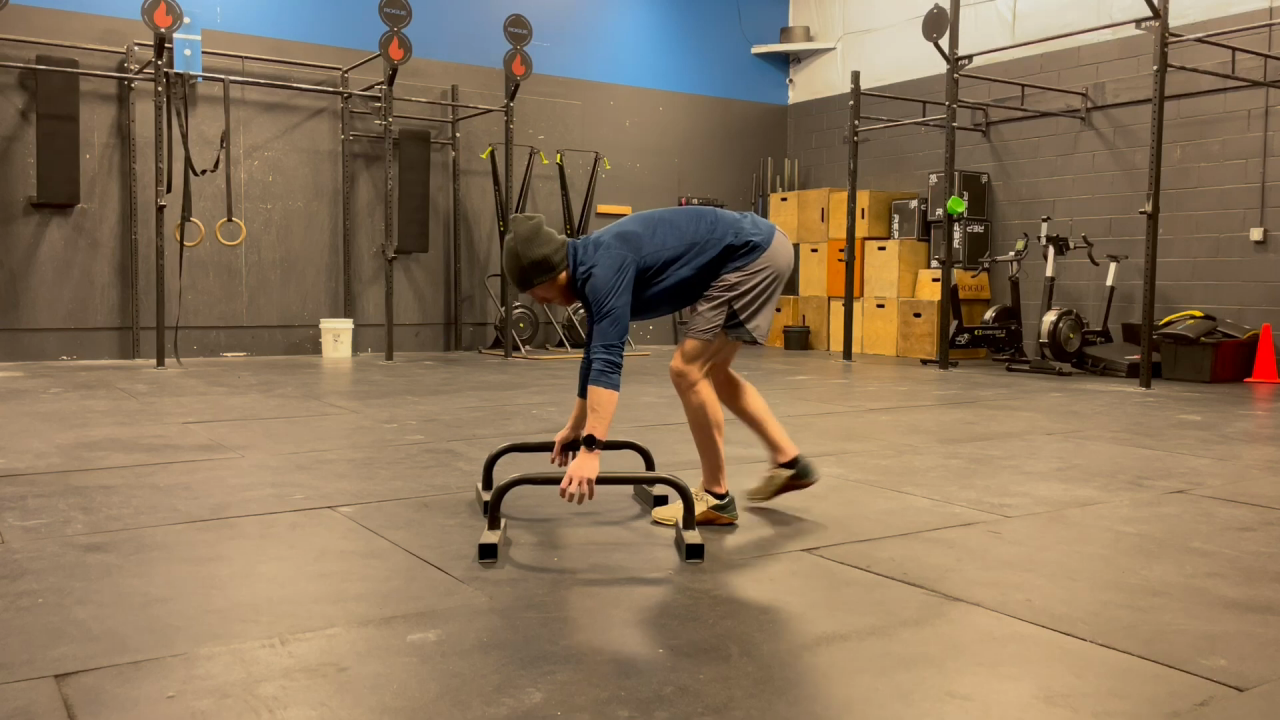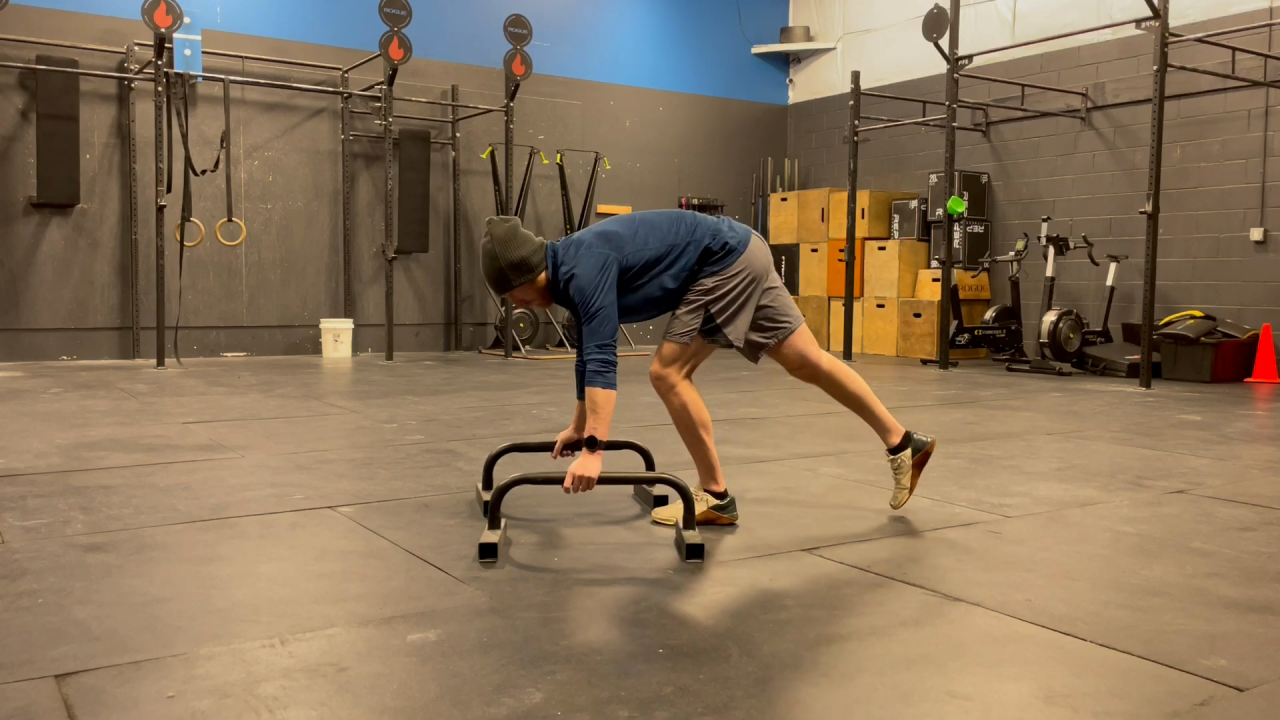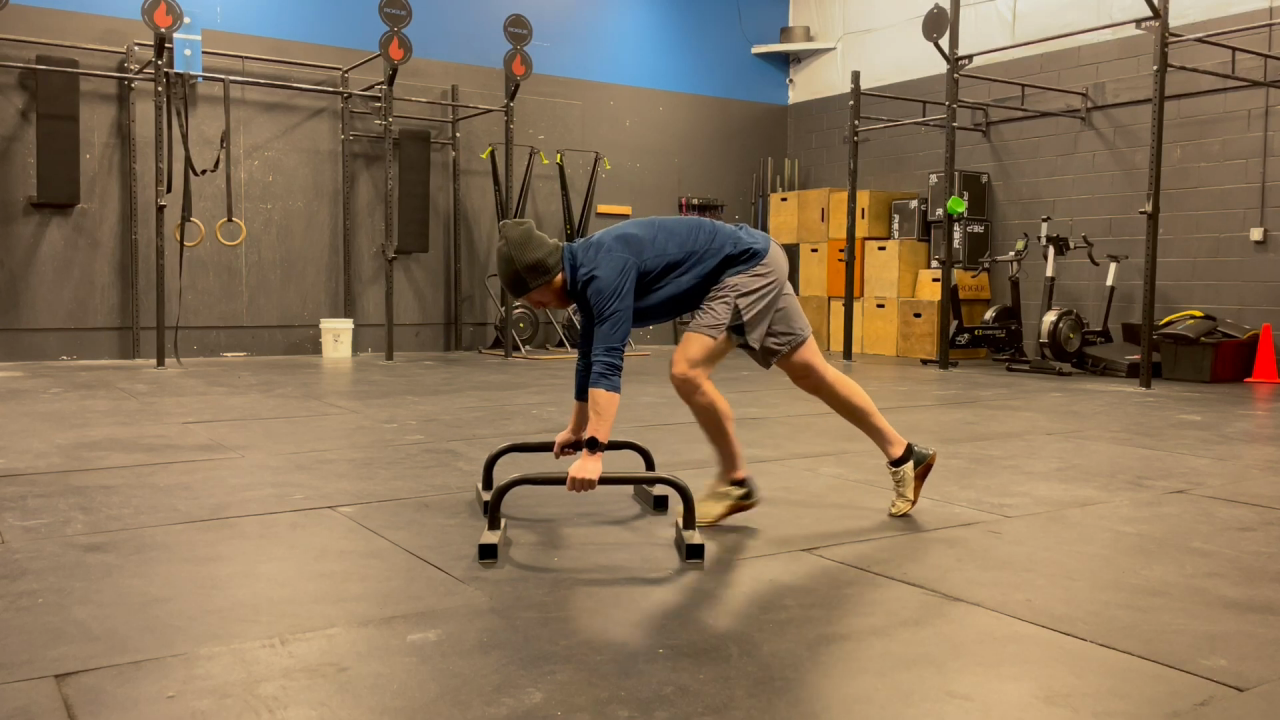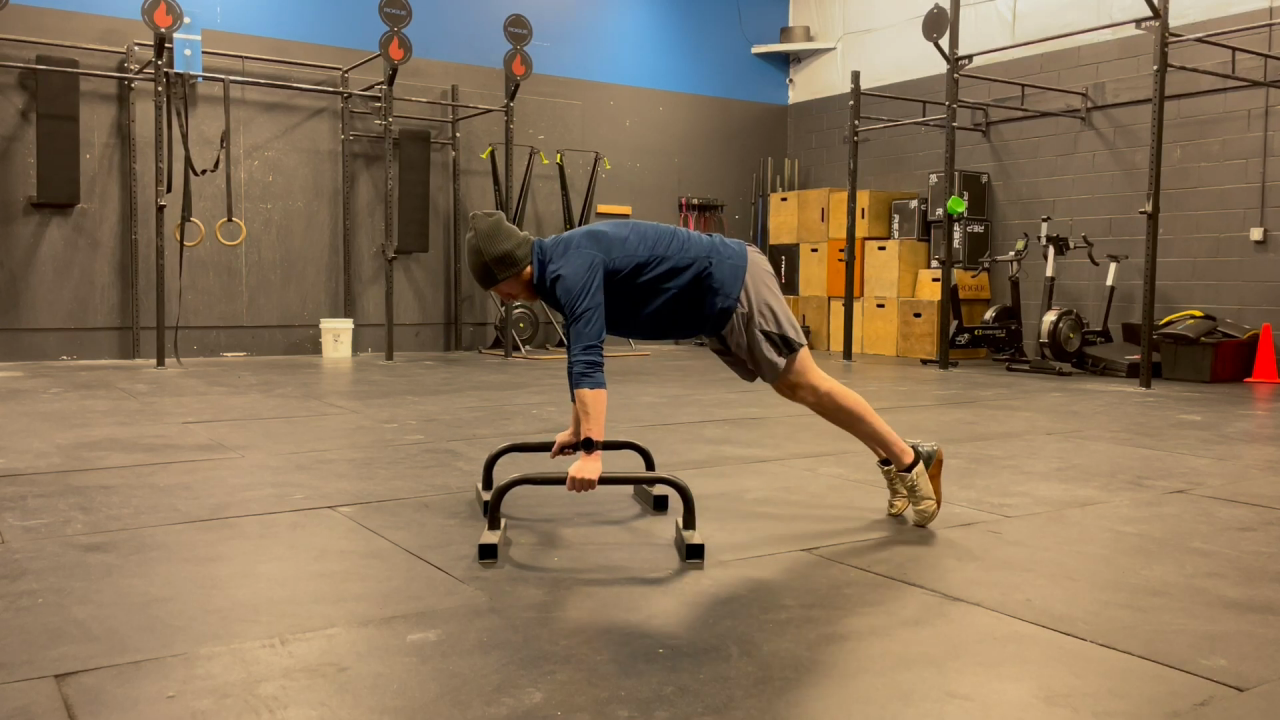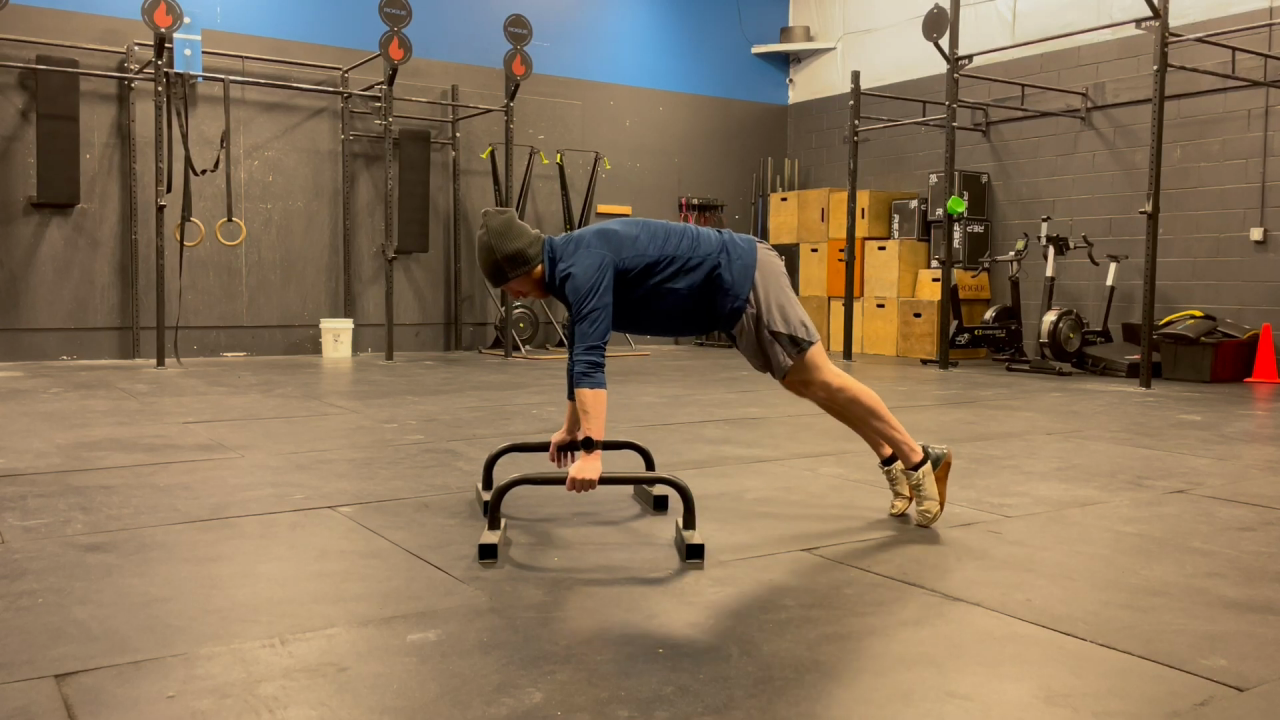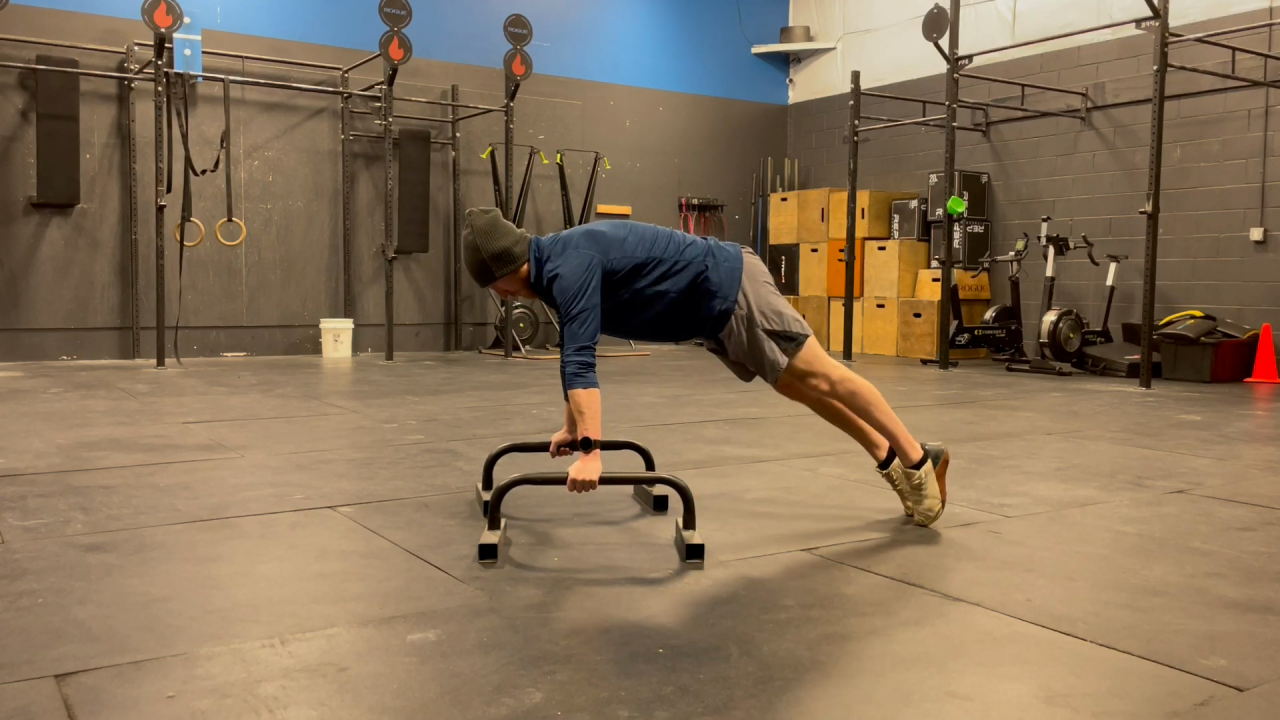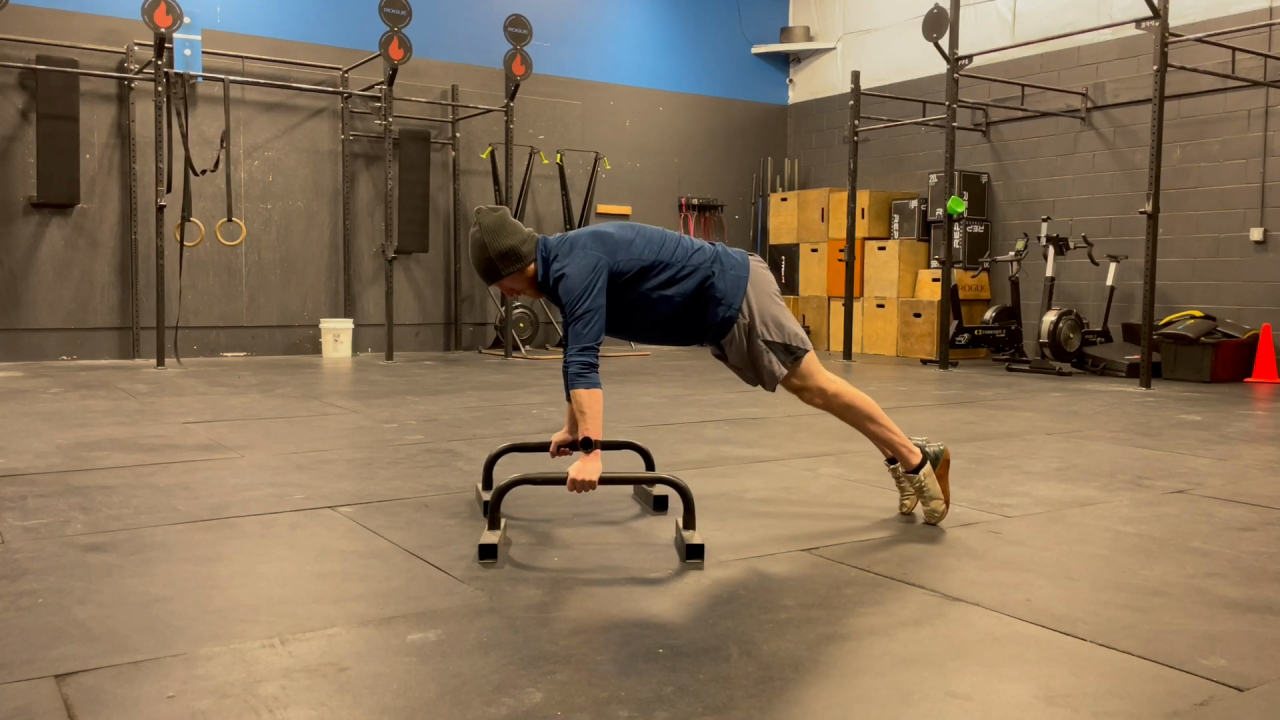
dt=0.5s
person 1, frame 1
left shoulder: (603, 269)
right shoulder: (592, 266)
left elbow: (608, 359)
right elbow: (597, 351)
left wrist: (590, 450)
right wrist: (576, 425)
left hip: (753, 254)
right hip: (761, 253)
left knee: (689, 370)
right knee: (711, 372)
left ankle: (717, 497)
right ankle: (788, 462)
person 1, frame 2
left shoulder: (584, 270)
right shoulder: (573, 271)
left elbow: (602, 360)
right elbow: (589, 353)
left wrist: (592, 450)
right wrist: (576, 427)
left hip: (728, 260)
right hip: (742, 257)
left knee: (668, 373)
right knee: (808, 363)
left ankle: (715, 496)
right ankle: (903, 445)
person 1, frame 3
left shoulder: (604, 271)
right shoulder: (587, 272)
left elbow: (609, 362)
right elbow: (591, 355)
left wrist: (594, 452)
right wrist: (577, 429)
left hip: (749, 262)
right hip: (754, 265)
left knee: (687, 370)
right knee: (811, 373)
left ankle: (735, 481)
right ankle: (904, 456)
person 1, frame 4
left shoulder: (572, 269)
right shoulder: (563, 267)
left elbow: (588, 361)
right elbow: (581, 353)
left wrist: (592, 453)
right wrist: (577, 429)
left hip: (732, 282)
right hip: (722, 294)
left knee: (808, 384)
right knee: (797, 385)
left ankle: (911, 461)
right ankle: (890, 458)
person 1, frame 5
left shoulder: (582, 267)
right shoulder: (572, 264)
left elbow: (591, 359)
right elbow: (580, 352)
left wrist: (591, 453)
right wrist: (570, 428)
left hip: (741, 278)
right hip: (735, 281)
left knee: (819, 379)
right knee: (804, 380)
left ankle: (919, 460)
right ankle: (891, 457)
person 1, frame 6
left shoulder: (569, 266)
right shoulder: (555, 267)
left elbow: (581, 360)
right elbow: (573, 354)
left wrist: (591, 452)
right wrist: (572, 428)
left hip: (727, 286)
right hip: (716, 302)
left knee: (818, 375)
right knee: (798, 383)
left ankle: (918, 457)
right ankle: (888, 456)
person 1, frame 7
left shoulder: (574, 267)
right shoulder: (562, 264)
left elbow: (583, 360)
right elbow: (578, 355)
left wrist: (590, 452)
right wrist: (573, 427)
left hip: (733, 295)
right hip: (725, 304)
left knee: (816, 386)
right knee: (811, 383)
left ankle: (917, 460)
right ankle: (902, 454)
